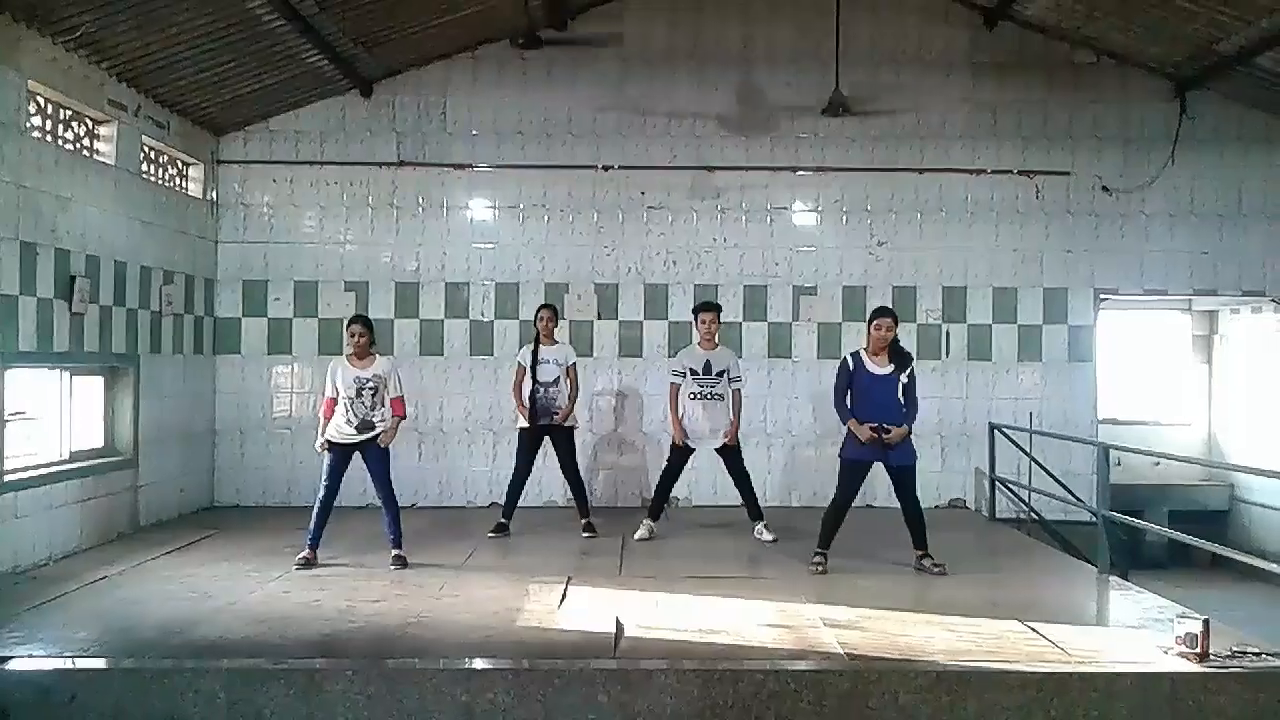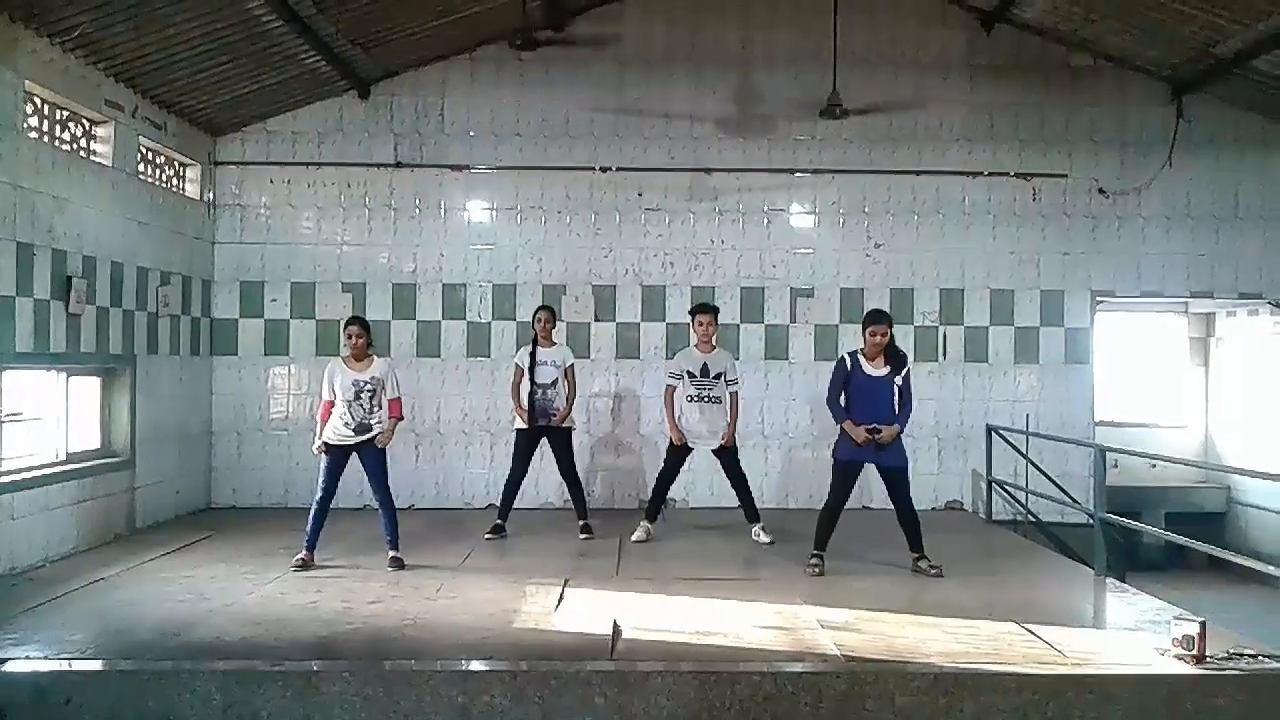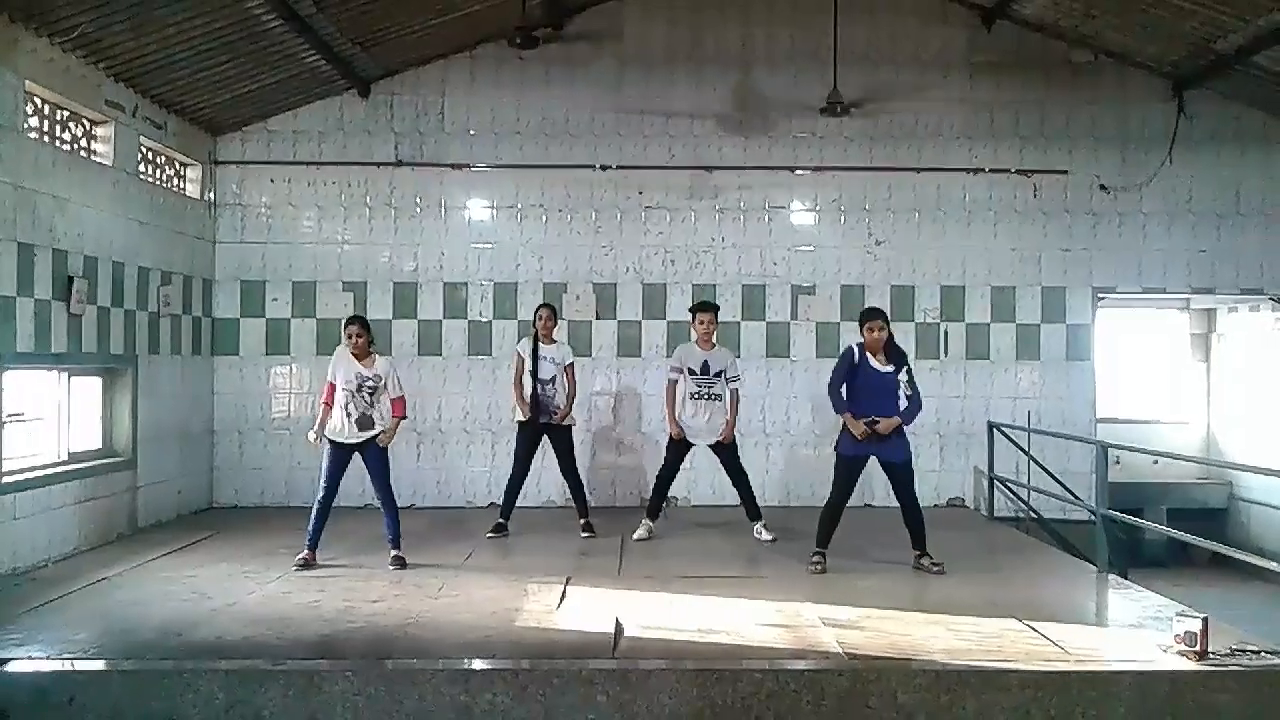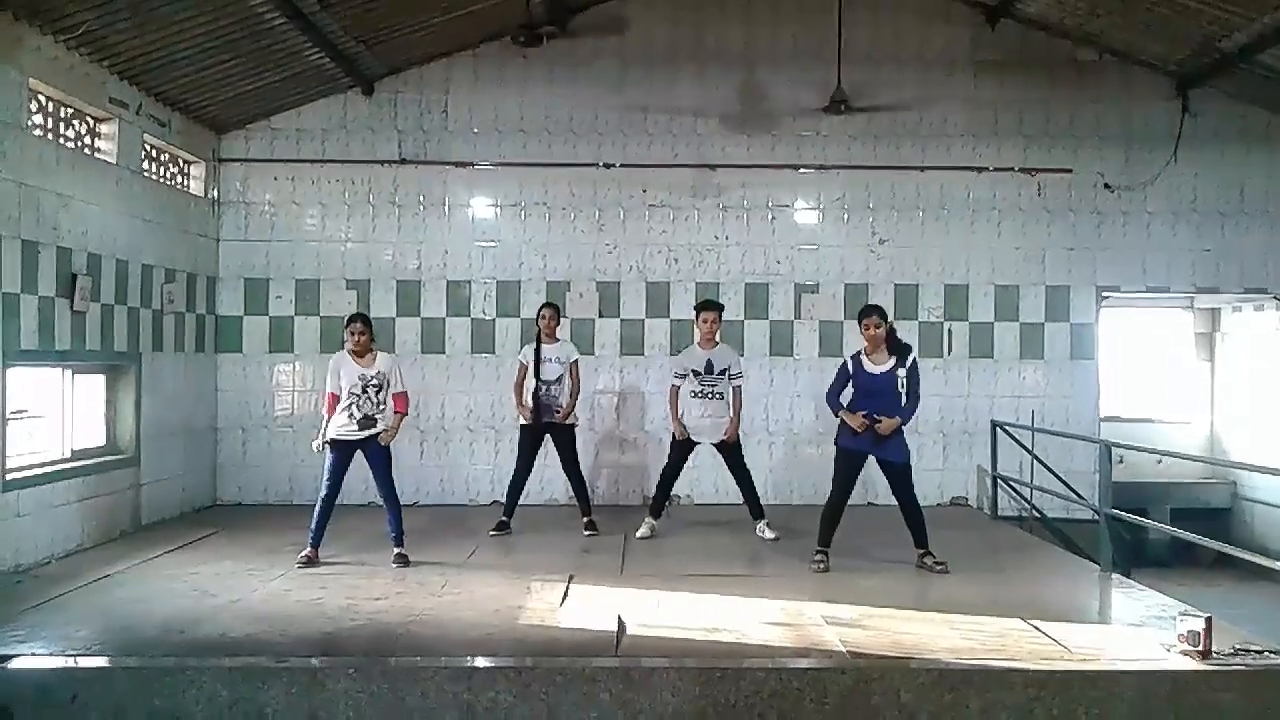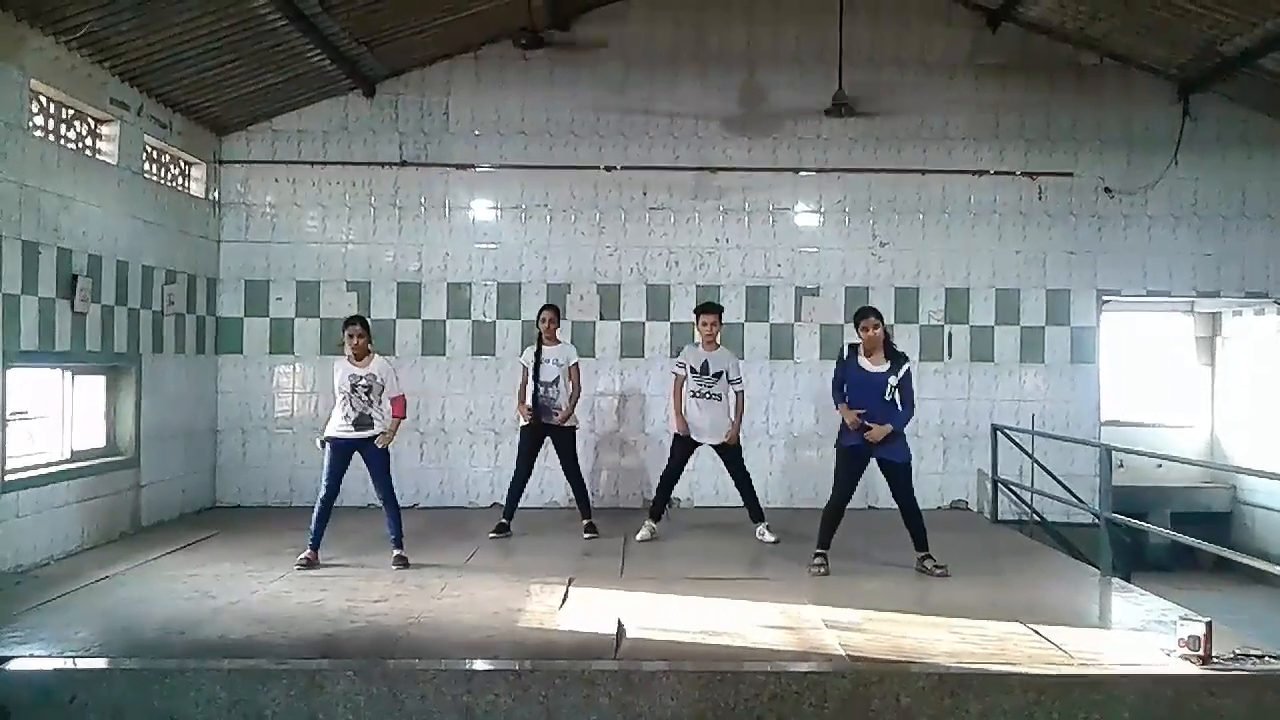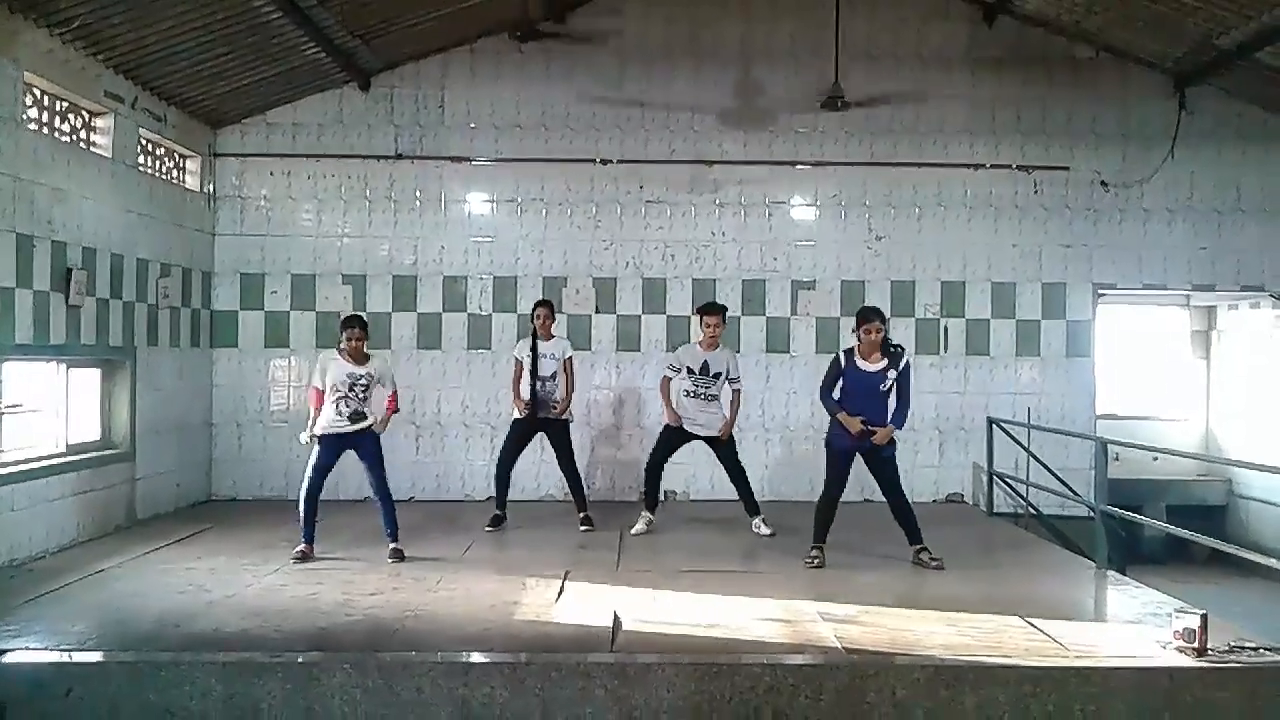
dt=0.4s
person 1, frame 1
left shoulder: (903, 363)
right shoulder: (853, 361)
left elbow: (912, 403)
right elbow: (839, 400)
left wrist: (904, 429)
right wrist: (856, 427)
left hip: (897, 441)
right hip: (860, 441)
left knee: (909, 500)
right knee: (843, 498)
left ankle: (922, 555)
right ankle: (820, 552)
person 1, frame 2
left shoulder: (899, 364)
right shoulder: (850, 362)
left elbow: (906, 404)
right elbow: (832, 399)
left wrist: (895, 429)
right wrist: (850, 428)
left hip: (889, 442)
right hip: (852, 441)
left knee: (903, 502)
right knee: (836, 500)
left ankle: (918, 557)
right ankle: (817, 554)
person 1, frame 3
left shoulder: (898, 361)
right shoulder: (853, 354)
left elbow: (915, 401)
right elbow: (834, 388)
left wrist: (896, 421)
right wrist: (849, 421)
left hip: (891, 437)
right hip: (855, 437)
left knee: (908, 497)
right knee: (838, 496)
left ankle: (921, 554)
right ankle: (819, 552)
person 1, frame 4
left shoulder: (905, 356)
right shoulder: (855, 362)
left elbow: (914, 398)
right elbow: (832, 394)
left wrist: (897, 421)
right wrist: (847, 416)
left hip: (891, 437)
right hip: (854, 435)
left knee: (907, 497)
right knee: (839, 494)
left ankle: (923, 553)
right ankle: (821, 551)
person 1, frame 5
left shoulder: (899, 363)
right shoulder: (849, 355)
left elbow: (908, 407)
right elbow: (837, 386)
left wrist: (887, 428)
right wrist: (843, 410)
left hip: (890, 439)
right hip: (854, 436)
left knee: (906, 498)
right knee: (839, 496)
left ankle: (923, 556)
right ankle: (820, 553)
person 1, frame 6
left shoulder: (897, 360)
right shoulder: (845, 359)
left elbow: (903, 400)
right elbow: (825, 393)
left wrist: (891, 428)
right wrist: (845, 419)
left hip: (877, 438)
right hip: (844, 435)
left knee: (895, 493)
right knee: (832, 491)
left ankle: (919, 549)
right ankle: (817, 547)
person 2, frame 1
left shoulder: (385, 365)
right shoulder: (337, 365)
left elbow: (397, 402)
right elbow: (329, 403)
left wrist: (392, 430)
right wrist: (321, 434)
left hip: (373, 438)
right hip: (339, 437)
left knee: (385, 493)
right knee: (326, 493)
left ankle: (397, 549)
right ankle: (310, 549)
person 2, frame 2
left shoulder: (382, 366)
right shoulder: (334, 367)
left elbow: (394, 404)
right elbow: (326, 405)
left wrist: (389, 431)
right wrist: (318, 437)
left hip: (370, 439)
right hip: (337, 439)
left knee: (382, 494)
right knee: (323, 495)
left ankle: (394, 550)
right ankle: (307, 551)
person 2, frame 3
left shoulder: (384, 364)
right shoulder: (340, 355)
left elbow: (398, 403)
right elbow: (329, 392)
left wrist: (391, 431)
right wrist: (319, 424)
left hip: (372, 438)
right hip: (338, 437)
left knee: (384, 493)
right knee: (325, 493)
left ankle: (396, 549)
right ankle: (309, 551)
person 2, frame 4
left shoulder: (386, 361)
right shoulder: (339, 360)
left elbow: (400, 399)
right elbow: (331, 399)
left wrist: (393, 428)
right wrist: (322, 432)
left hip: (375, 436)
right hip: (341, 435)
left knee: (387, 491)
right knee: (328, 491)
left ankle: (398, 547)
right ankle: (312, 548)
person 2, frame 5
left shoulder: (381, 365)
right shoulder: (339, 365)
left elbow: (398, 402)
left wrist: (390, 432)
right wrist: (325, 432)
left hip: (372, 437)
right hip: (338, 437)
left knee: (385, 493)
right knee: (326, 493)
left ankle: (398, 549)
right ankle: (312, 550)
person 2, frame 6
left shoulder: (376, 365)
right shoulder: (328, 359)
left elbow: (391, 395)
right elbow: (317, 394)
left wrist: (384, 418)
right wrist: (310, 427)
left hip: (364, 432)
right hip: (330, 433)
left knee: (380, 486)
right knee: (309, 489)
left ankle: (393, 542)
right ankle: (306, 544)
person 3, frame 1
left shoulder: (729, 357)
right shoulder: (684, 356)
left elbow: (736, 393)
right elbow: (674, 391)
left wrist: (735, 427)
right wrist: (676, 426)
left hip: (722, 430)
right hip: (688, 430)
left knee: (740, 475)
right knee: (670, 474)
left ankle: (759, 523)
right ankle: (649, 521)
person 3, frame 2
left shoulder: (726, 359)
right shoulder: (682, 358)
left elbow: (733, 395)
right elbow: (669, 393)
left wrist: (732, 429)
right wrist: (672, 427)
left hip: (719, 432)
right hip: (686, 431)
left knee: (737, 478)
right knee: (666, 475)
left ankle: (756, 526)
right ankle: (647, 523)
person 3, frame 3
left shoulder: (726, 356)
right shoulder: (682, 352)
left elbow: (734, 392)
right elbow: (671, 386)
left wrist: (731, 425)
right wrist: (671, 421)
left hip: (718, 428)
right hip: (685, 427)
left knee: (738, 474)
right knee: (666, 473)
left ankle: (758, 523)
right ankle: (648, 521)
person 3, frame 4
left shoulder: (730, 355)
right shoulder: (686, 355)
left elbow: (737, 390)
right elbow: (675, 389)
left wrist: (735, 422)
right wrist: (675, 422)
left hip: (722, 427)
right hip: (689, 427)
left knee: (741, 473)
right knee: (670, 472)
left ankle: (760, 522)
right ankle: (651, 519)
person 3, frame 5
left shoulder: (729, 358)
right shoulder: (688, 352)
left elbow: (738, 393)
right elbow: (678, 383)
left wrist: (736, 426)
right wrist: (678, 415)
left hip: (722, 429)
right hip: (689, 427)
left knee: (740, 476)
right knee: (670, 473)
left ankle: (760, 524)
right ankle: (651, 522)
person 3, frame 6
left shoulder: (728, 357)
right shoulder: (684, 352)
left elbow: (736, 390)
right elbow: (665, 380)
left wrist: (731, 422)
right wrist: (669, 410)
left hip: (713, 424)
right hip: (681, 421)
left knee: (735, 469)
right knee: (654, 463)
left ankle: (756, 517)
right ankle: (648, 514)
person 4, frame 1
left shoulder: (566, 350)
right shoulder: (527, 351)
left elbow: (574, 384)
right elbow: (517, 384)
left wrist: (569, 409)
right wrist: (521, 407)
left hip: (560, 420)
right hip: (531, 420)
left knee: (571, 470)
right knee: (520, 471)
left ankle: (585, 519)
right ankle: (504, 521)
person 4, frame 2
left shoulder: (564, 352)
right shoulder: (525, 352)
left elbow: (572, 386)
right elbow: (515, 385)
left wrist: (567, 410)
right wrist: (518, 409)
left hip: (558, 421)
right hip: (529, 421)
left knee: (569, 472)
right knee: (517, 472)
left ankle: (583, 521)
right ankle: (500, 522)
person 4, frame 3
left shoulder: (564, 350)
right shoulder: (526, 344)
left elbow: (572, 383)
right elbow: (518, 376)
left wrist: (567, 408)
right wrist: (520, 401)
left hip: (558, 418)
right hip: (530, 417)
left knee: (569, 469)
right knee: (519, 469)
left ankle: (584, 519)
right ankle: (502, 521)
person 4, frame 4
left shoulder: (568, 348)
right shoulder: (529, 350)
left elbow: (575, 382)
right elbow: (519, 382)
left wrist: (570, 407)
right wrist: (520, 406)
left hip: (561, 418)
right hip: (532, 418)
left knee: (572, 468)
right knee: (521, 469)
left ankle: (587, 517)
right ankle: (505, 519)
person 4, frame 5
left shoulder: (568, 350)
right shoulder: (530, 351)
left elbow: (576, 385)
right elbow: (523, 383)
left wrist: (569, 410)
right wrist: (520, 405)
left hip: (561, 420)
right hip: (533, 419)
left knee: (572, 471)
right knee: (521, 471)
left ankle: (587, 520)
right ankle: (505, 521)
person 4, frame 6
left shoulder: (562, 345)
right shoulder: (524, 345)
left elbow: (570, 377)
right elbow: (516, 377)
left wrist: (566, 402)
right wrist: (516, 400)
left hip: (555, 414)
right hip: (527, 414)
left knee: (568, 464)
right knee: (504, 462)
left ankle: (583, 513)
right ankle: (500, 512)
